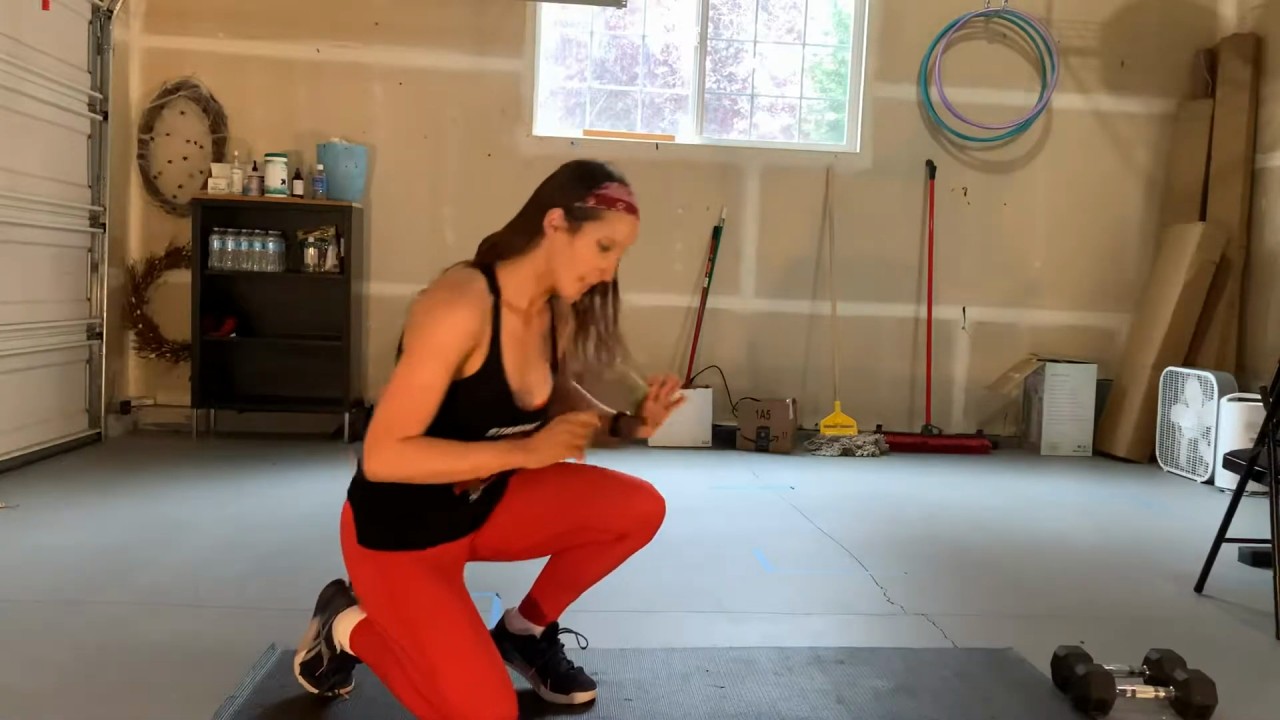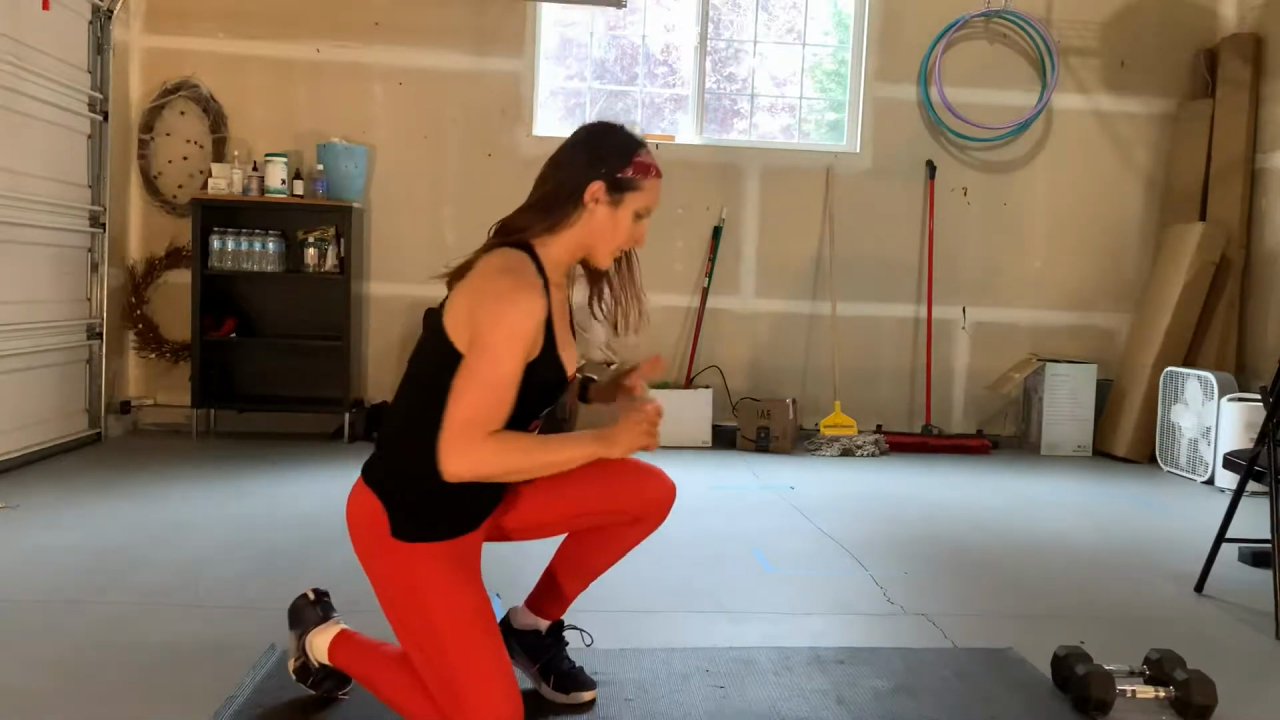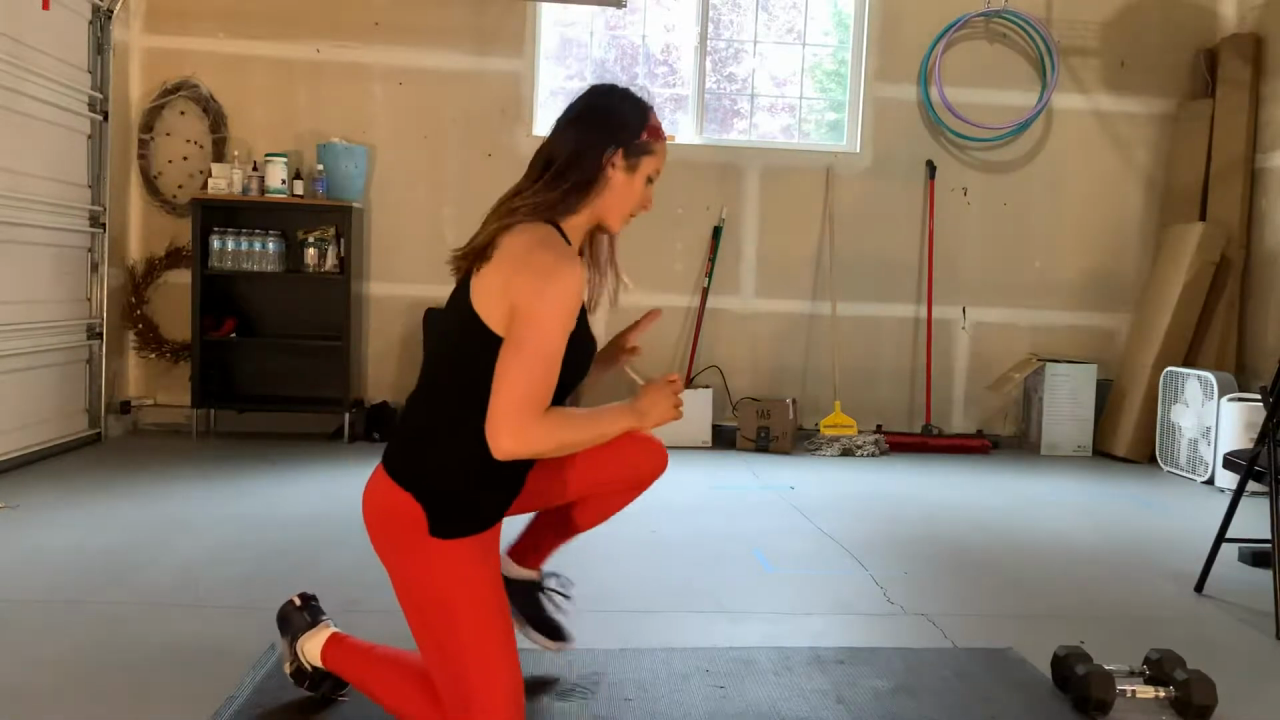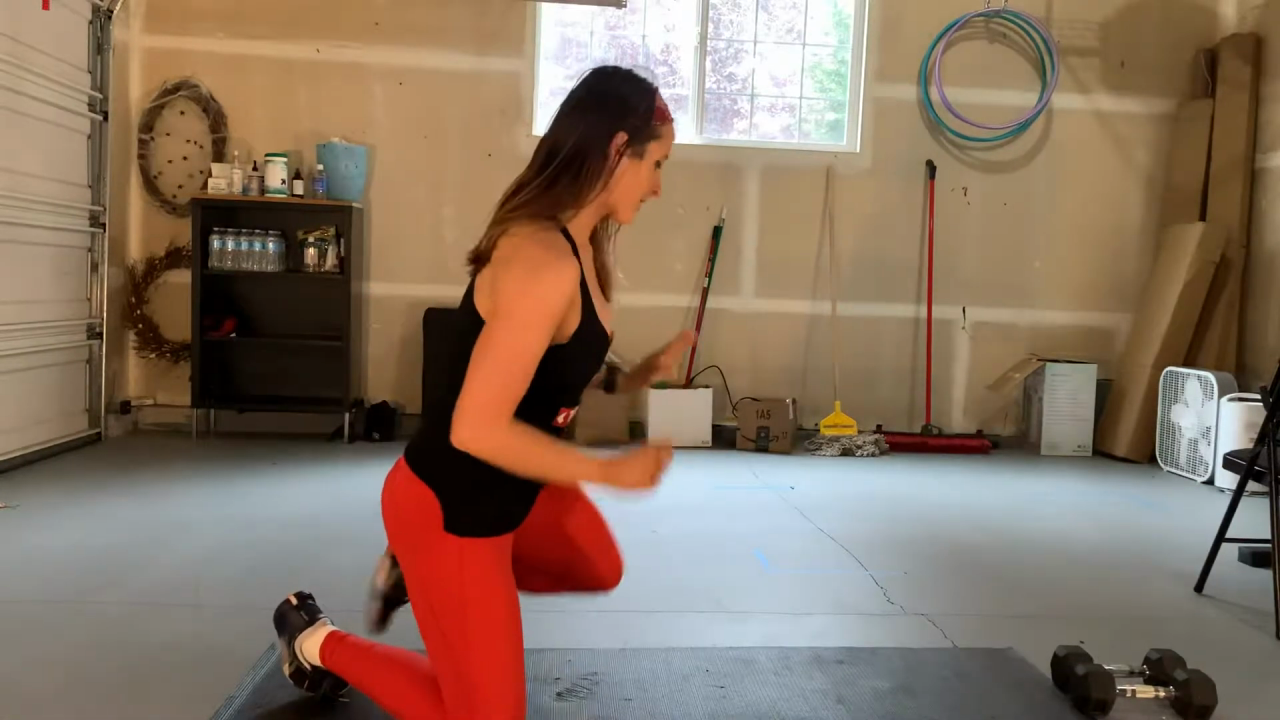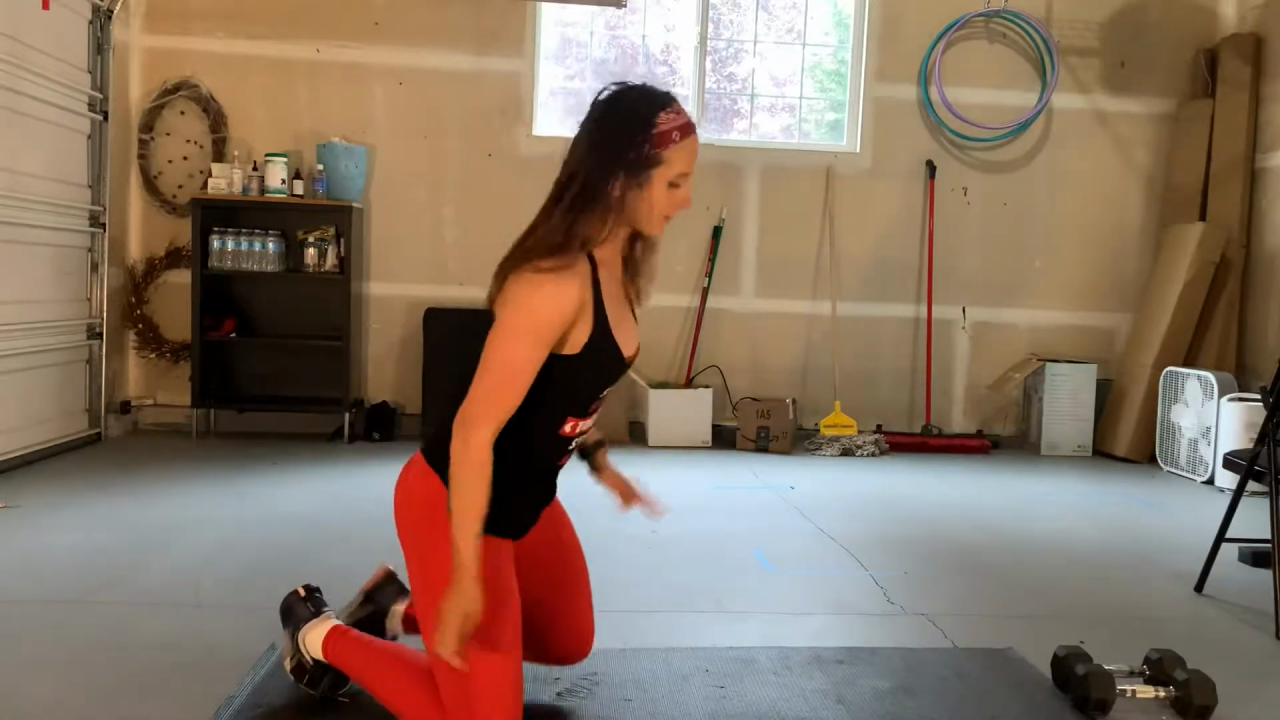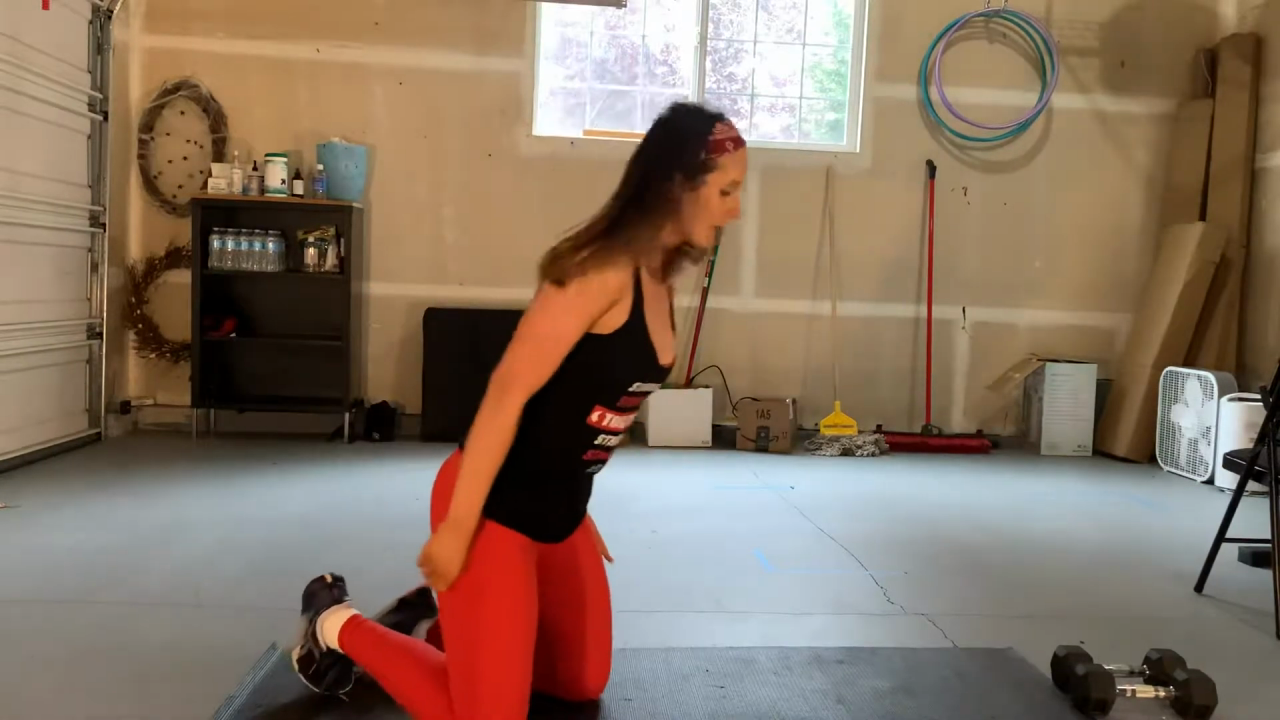
dt=0.2s
person 1, frame 1
left shoulder: (557, 313)
right shoulder: (459, 308)
left elbow: (557, 403)
right elbow: (382, 457)
left wrist: (631, 422)
right wrist: (522, 451)
left hip: (483, 509)
right hip: (398, 535)
left knee: (639, 508)
left ankle: (525, 632)
right ankle: (350, 630)
person 1, frame 2
left shoulder: (551, 278)
right shoulder: (515, 290)
right elbow: (463, 455)
left wrist: (600, 393)
right wrist: (604, 441)
left hip: (486, 495)
right hip: (410, 519)
left knee: (651, 493)
left ankle: (532, 627)
right ankle: (328, 639)
person 1, frame 3
left shoulder: (538, 240)
right shoulder: (551, 264)
right elbow: (513, 434)
left wrist: (600, 359)
right wrist: (633, 412)
left hip: (480, 476)
right hip: (430, 508)
left knee: (644, 458)
left ankle: (518, 572)
right ankle: (321, 643)
person 1, frame 4
left shoulder: (568, 241)
right shoulder: (544, 261)
right elbow: (478, 427)
left wrist: (623, 378)
right wrist: (610, 468)
left hip: (508, 485)
right hip: (449, 505)
left knee: (600, 570)
left ankle: (413, 573)
right ankle: (317, 640)
person 1, frame 5
left shoulder: (618, 262)
right shoulder: (557, 280)
right elbow: (475, 430)
left wrist: (598, 460)
right wrist: (466, 577)
left hip: (525, 496)
right hip: (456, 504)
left knee: (570, 644)
left ankle: (402, 608)
right ankle: (321, 633)
person 1, frame 6
left shoulder: (656, 276)
right shoulder: (604, 269)
right elbow: (506, 396)
right wrist: (455, 526)
left hip: (561, 513)
right hip: (496, 508)
left ankle: (434, 631)
right ankle: (338, 623)
